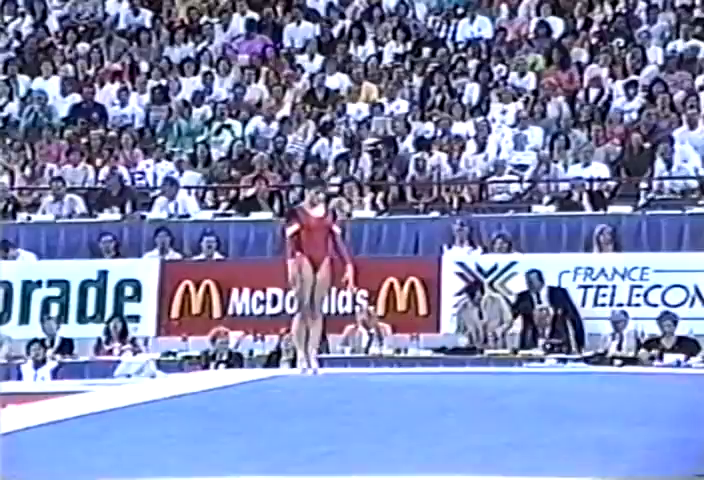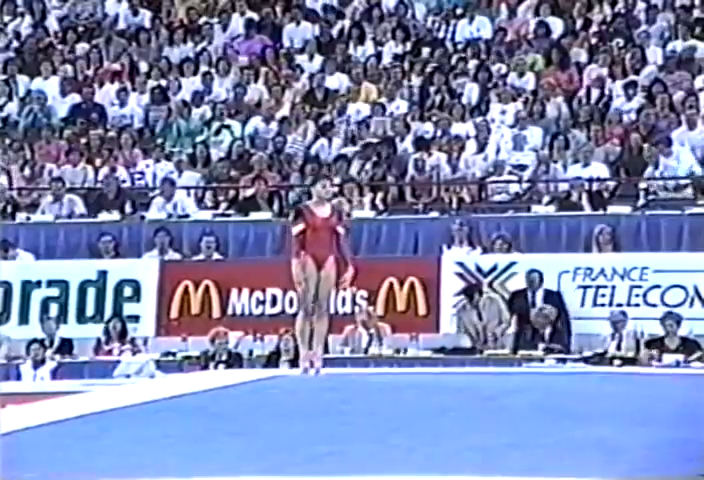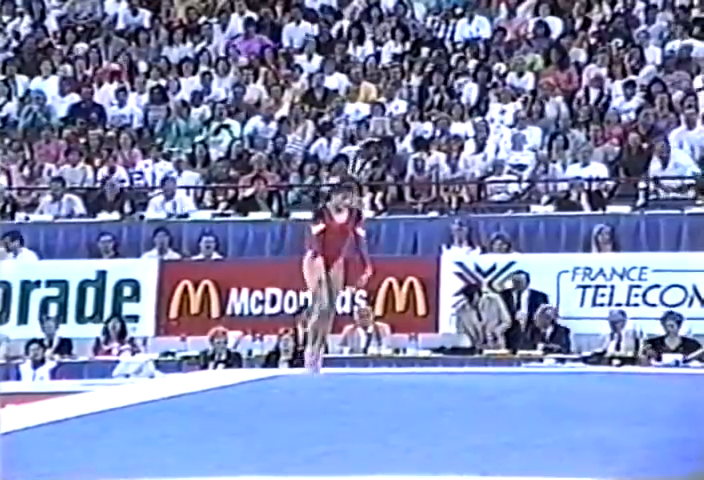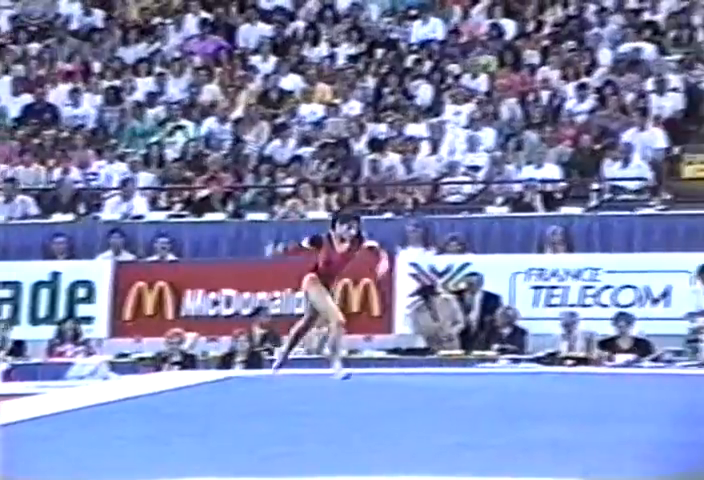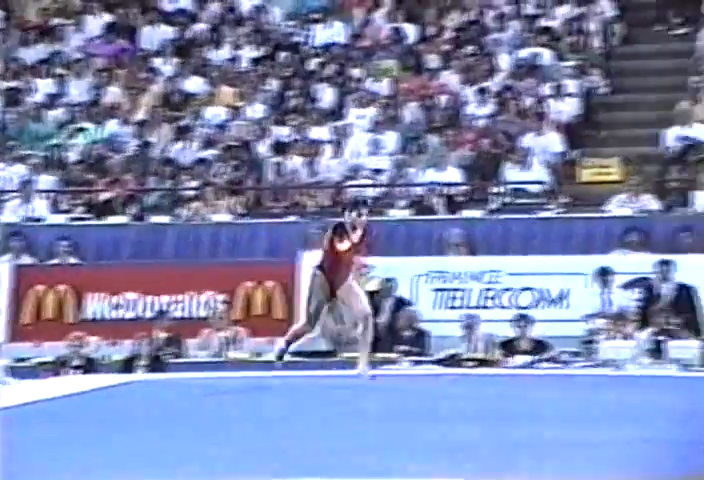
dt=0.4s
person 1, frame 1
left shoulder: (329, 214)
right shoulder: (296, 213)
left elbow: (338, 241)
right elbow: (291, 242)
left wrist: (349, 266)
right wrist: (292, 267)
left hip: (323, 263)
right hip: (304, 262)
left knee: (317, 310)
right knee: (303, 310)
left ankle: (312, 356)
right ankle: (302, 357)
person 1, frame 2
left shoulder: (336, 213)
right shoulder: (302, 211)
left elbow: (341, 241)
right elbow: (297, 241)
left wrist: (349, 266)
right wrist: (296, 266)
left hip: (329, 262)
right hip: (308, 261)
left knee: (323, 309)
right knee: (307, 309)
left ankle: (317, 356)
right ankle: (304, 356)
person 1, frame 3
left shoulder: (355, 214)
right shoulder: (322, 213)
left elbow: (360, 242)
right elbow: (316, 240)
left wrist: (367, 268)
right wrist: (316, 267)
left hip: (336, 262)
right hip: (316, 260)
left knee: (330, 310)
right knee: (322, 307)
left ankle: (317, 355)
right ankle: (311, 351)
person 1, frame 4
left shoulder: (358, 239)
right shoulder: (322, 240)
left elbow: (375, 247)
right elbow: (301, 247)
left wrist: (383, 259)
left hip: (328, 284)
right hip: (314, 282)
left knee: (308, 322)
right knee: (338, 321)
left ankle: (283, 355)
right ankle: (336, 365)
person 1, frame 5
left shoulder: (363, 232)
right shoulder: (338, 229)
right elbow: (343, 253)
left hip: (345, 280)
right hip: (323, 278)
left knee: (366, 314)
right knee: (308, 324)
left ankle: (363, 364)
right ankle: (284, 344)
